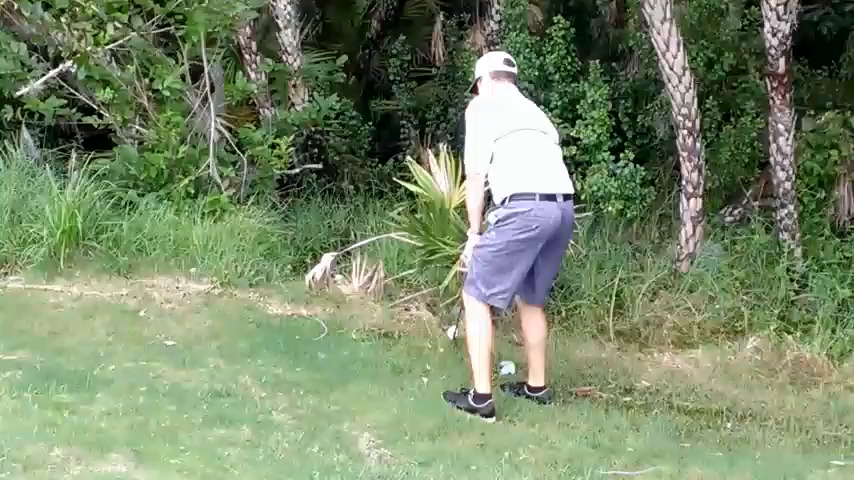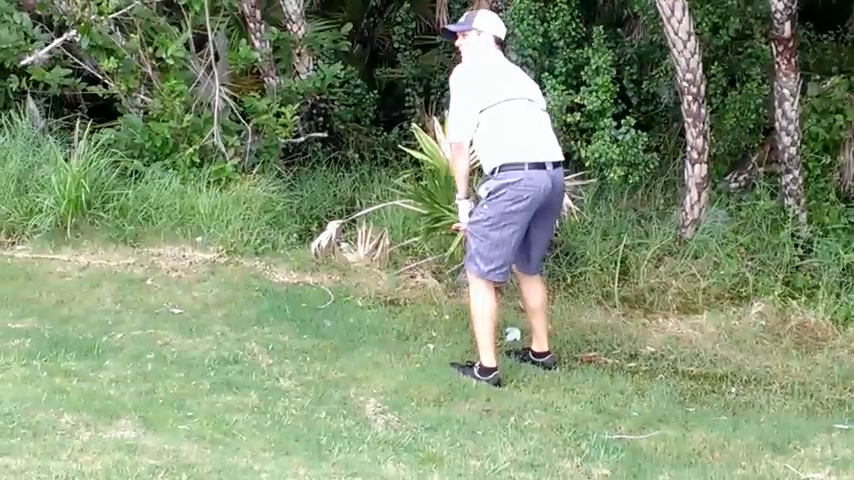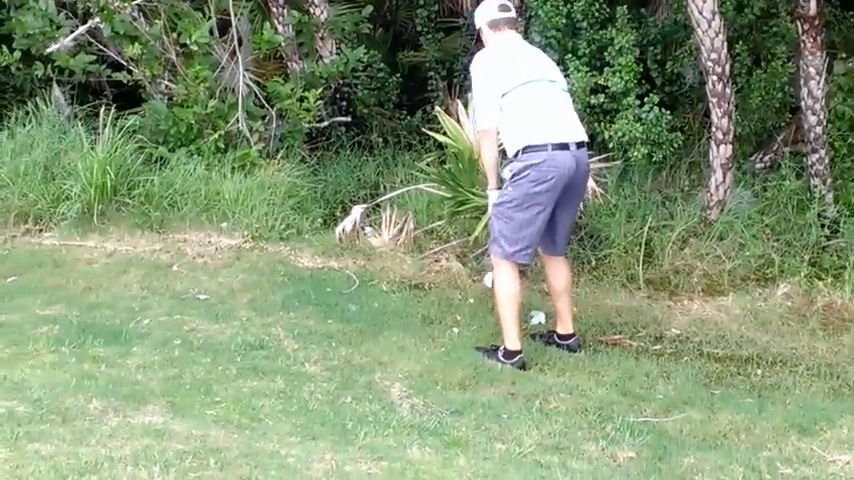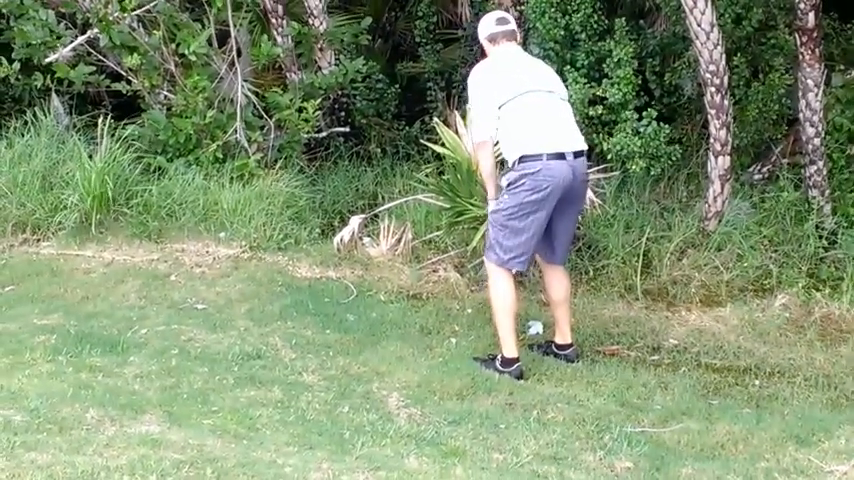
dt=0.5s
person 1, frame 1
left shoulder: (483, 105)
right shoulder: (534, 110)
left elbow: (475, 175)
left wrist: (474, 233)
left hip: (525, 207)
right hip: (563, 206)
left knee: (476, 296)
right knee: (530, 300)
left ankle: (480, 396)
right ankle: (536, 385)
person 1, frame 2
left shoulder: (468, 72)
right shoulder: (519, 75)
left elbow: (459, 142)
left wrist: (462, 198)
left hip: (515, 176)
right hip: (553, 173)
left knee: (479, 273)
right knee: (528, 267)
left ankle: (486, 367)
right ankle: (541, 350)
person 1, frame 3
left shoulder: (487, 58)
right shoulder: (540, 57)
left elbow: (487, 131)
left wrist: (493, 189)
left hip: (538, 158)
right hip: (576, 154)
left knee: (503, 255)
right knee: (553, 249)
left ankle: (511, 351)
right ankle: (565, 333)
person 1, frame 4
left shoulder: (484, 71)
right shoulder: (543, 69)
left elbow: (482, 143)
left wrist: (493, 197)
left hip: (536, 168)
right hip: (576, 164)
left knee: (498, 264)
right knee: (552, 259)
left ankle: (508, 359)
right ankle: (564, 343)
